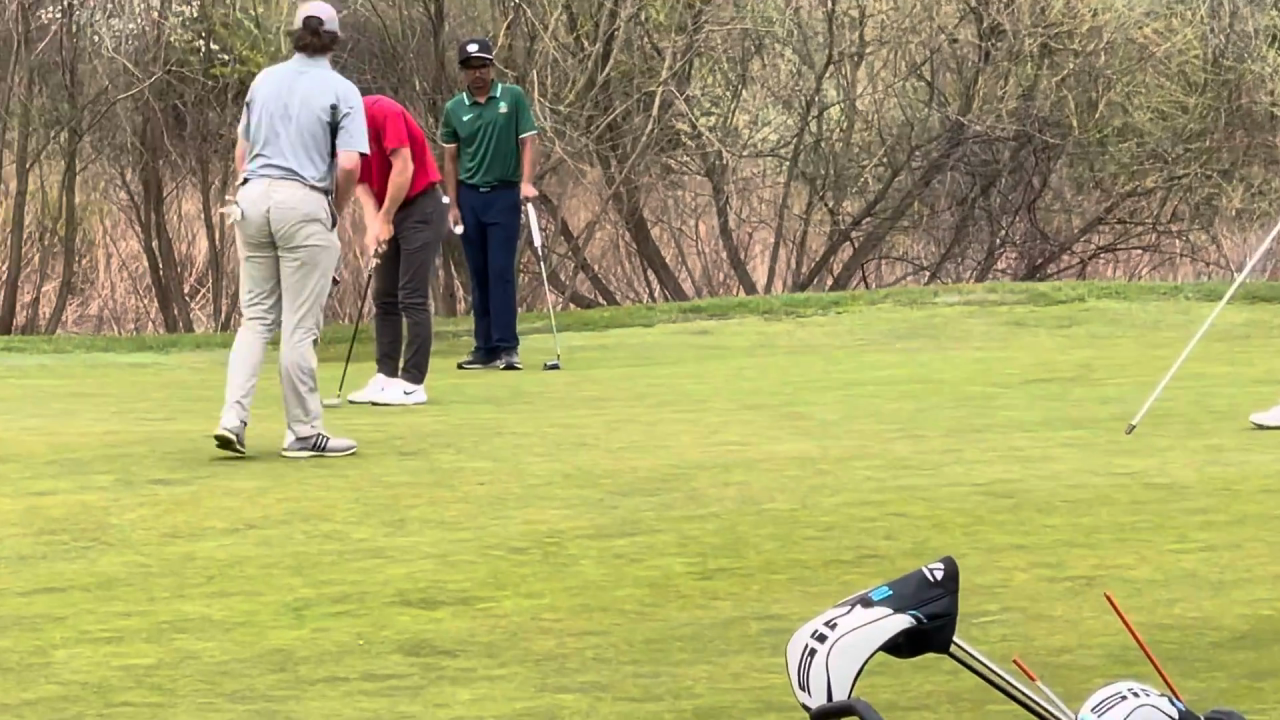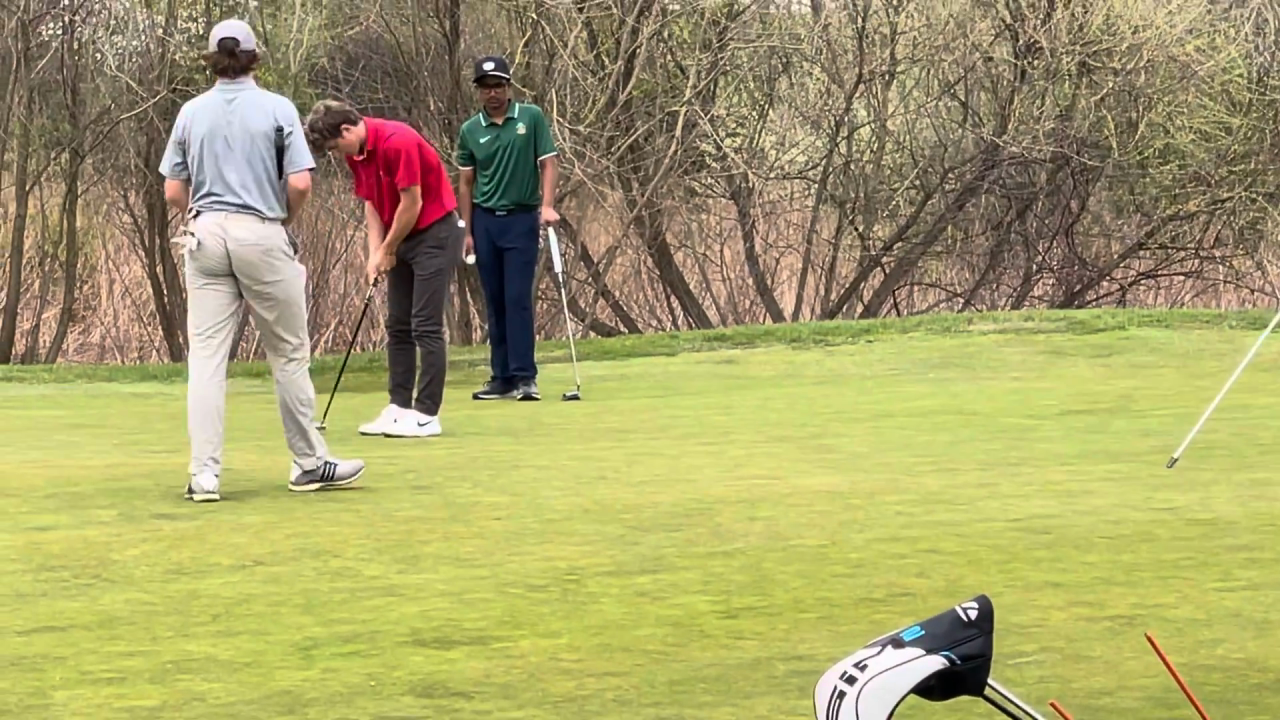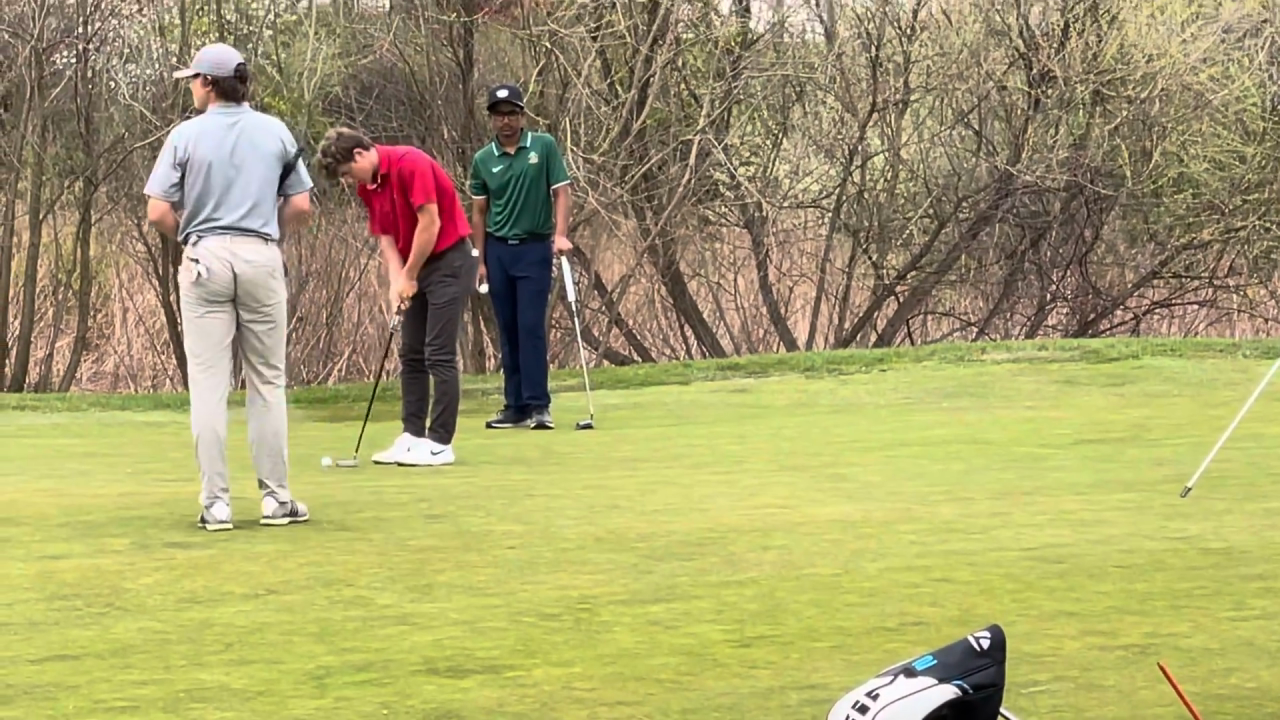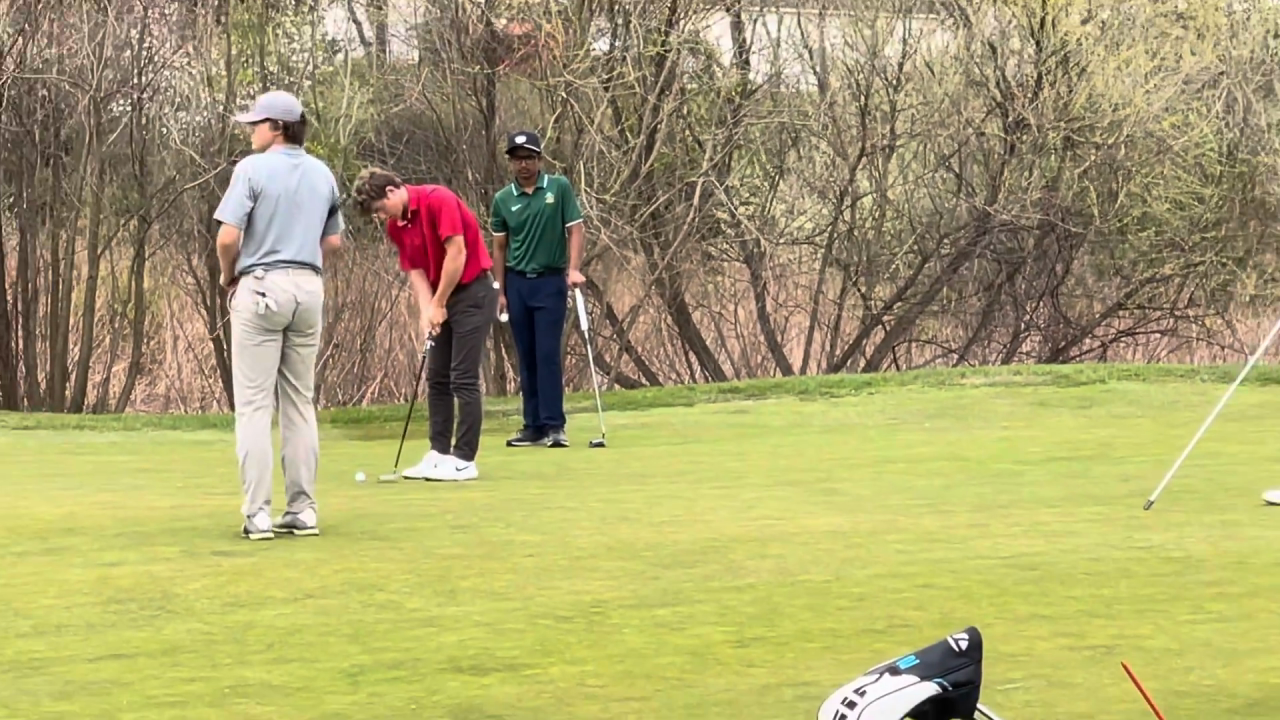
dt=0.5s
person 1, frame 1
left shoulder: (264, 79)
right shoulder: (341, 90)
left elbow: (242, 151)
right elbow: (349, 165)
right wrist: (336, 209)
left hip: (253, 198)
right hip: (303, 204)
left knee: (255, 318)
right knee: (299, 326)
left ankle: (233, 415)
right ankle: (303, 433)
person 1, frame 2
left shoulder: (190, 111)
right shoulder: (277, 108)
left elbow: (174, 192)
right elbow: (300, 183)
right wrist: (284, 219)
left hip: (205, 236)
right hip: (262, 236)
left knee: (206, 358)
right knee: (289, 354)
left ankle: (205, 474)
right ankle: (309, 463)
person 1, frame 3
left shoulder: (185, 134)
right shoulder: (275, 131)
left elbow: (158, 212)
right elbow: (300, 206)
left wrist: (189, 236)
left hip: (204, 261)
right hip: (260, 259)
left knee: (208, 386)
right knee: (267, 383)
left ankle: (216, 502)
right ankle: (276, 498)
person 1, frame 4
left shoulder: (252, 168)
right shoulder: (323, 173)
left elbow: (229, 237)
right elbow: (333, 241)
left wrist: (229, 275)
left hip: (261, 290)
right hip: (309, 289)
left knee: (253, 405)
right knee: (299, 404)
left ankle: (258, 512)
right ankle: (302, 509)
person 2, frame 1
left shoulder: (514, 97)
right shoulder: (453, 109)
left elbow: (528, 142)
right elbow: (450, 159)
left wrist: (527, 182)
right wrist: (453, 204)
left hip: (504, 195)
right hip: (469, 197)
left knee: (501, 272)
right knee: (478, 275)
left ankle: (507, 347)
right ankle: (485, 347)
person 2, frame 2
left shoulder: (532, 117)
right shoulder: (469, 131)
left elbow: (548, 163)
right elbow: (465, 183)
left wrist: (547, 205)
right wrist: (466, 231)
left hip: (521, 219)
right hip: (484, 221)
left knee: (518, 299)
right knee: (494, 302)
left ankle: (524, 377)
right ankle: (502, 377)
person 2, frame 3
left shoulder: (544, 146)
right shoulder: (482, 160)
left elbow: (561, 192)
right elbow: (479, 213)
left wrist: (560, 234)
right wrist: (480, 260)
left hip: (534, 248)
right hip: (497, 250)
left knee: (531, 327)
right knee: (507, 331)
left ankle: (538, 405)
right ankle: (515, 405)
person 2, frame 4
left shoulder: (560, 187)
right shoulder: (502, 199)
left elbow: (575, 229)
right elbow: (499, 248)
left wrist: (574, 269)
right wrist: (500, 291)
left hip: (551, 281)
right hip: (517, 283)
left knee: (548, 354)
right knee: (526, 358)
left ankle: (554, 426)
right ankle: (533, 425)
person 3, frame 1
left shoulder: (382, 110)
left elbow: (404, 166)
right elbow: (360, 183)
left wrist: (385, 219)
right wrist: (373, 227)
left hip: (421, 207)
right hip: (389, 213)
left knee: (412, 298)
right knee: (384, 298)
right ankle: (386, 376)
person 3, frame 2
left shoulder: (397, 140)
right shoulder: (355, 153)
left elbow: (412, 202)
right elbow: (372, 203)
left wrist: (387, 251)
right wrist: (375, 252)
left hip: (435, 233)
right hip: (403, 236)
left knee: (425, 325)
right knee: (397, 326)
person 3, frame 3
left shoulder: (410, 162)
right shoulder: (367, 187)
left elbow: (430, 223)
right elbow: (387, 236)
left wrist: (409, 277)
right wrist: (396, 281)
left hip: (449, 261)
right hip: (416, 266)
left knee: (439, 354)
right knee: (411, 354)
person 3, frame 4
left shoulder: (437, 199)
right shoulder: (396, 226)
left elbow: (458, 252)
right elbow: (416, 271)
left wrist: (439, 304)
right wrist: (426, 311)
left hip: (472, 292)
right hip: (442, 296)
left knee: (463, 378)
right knee: (437, 378)
left ankle: (464, 460)
right ankle: (439, 452)
